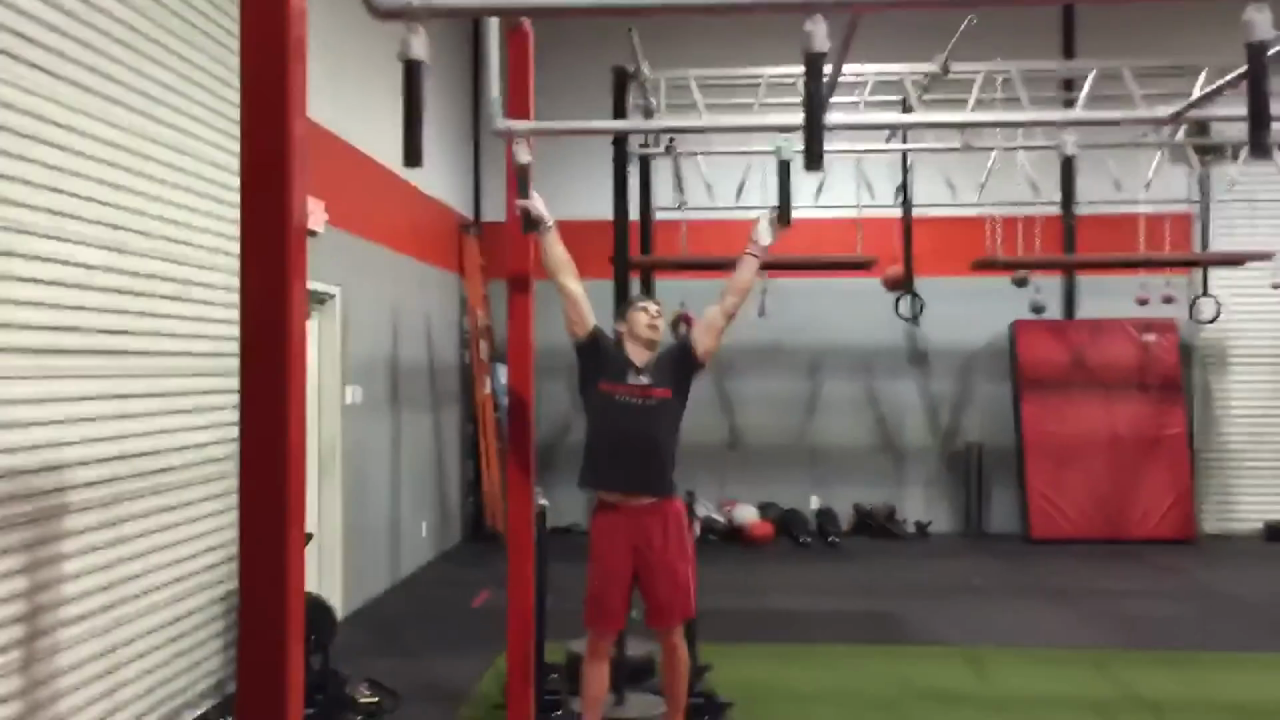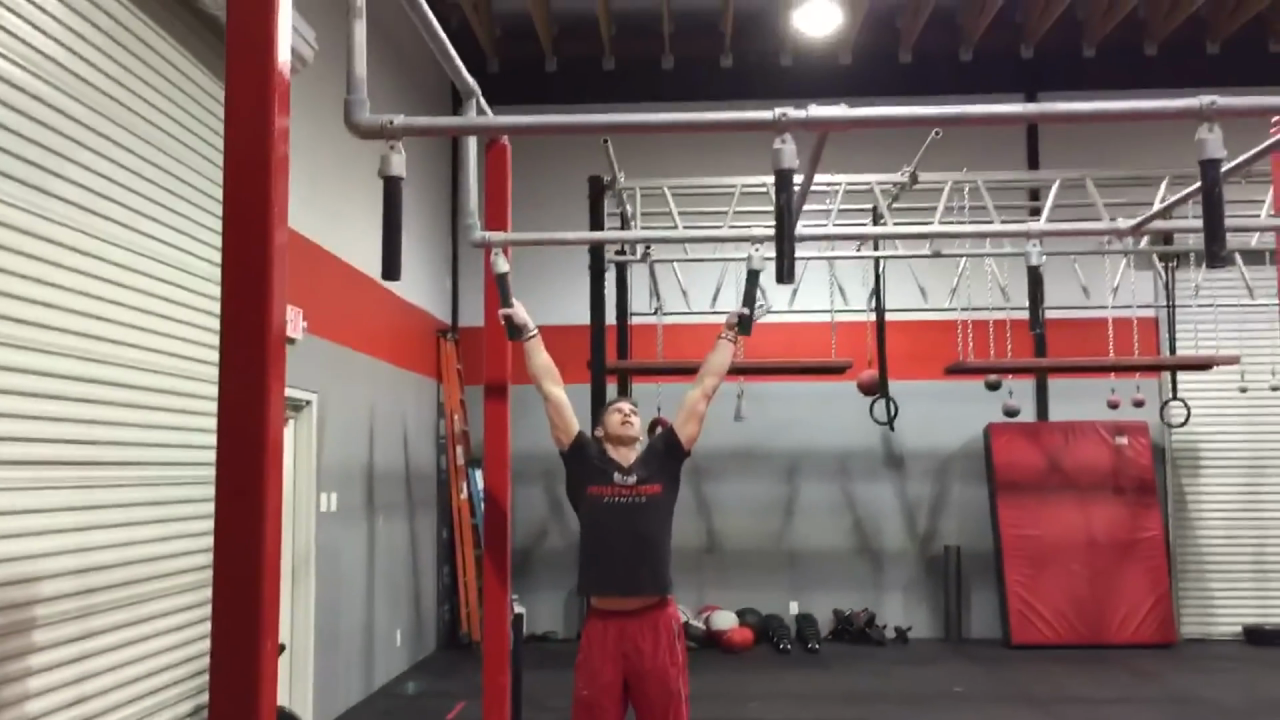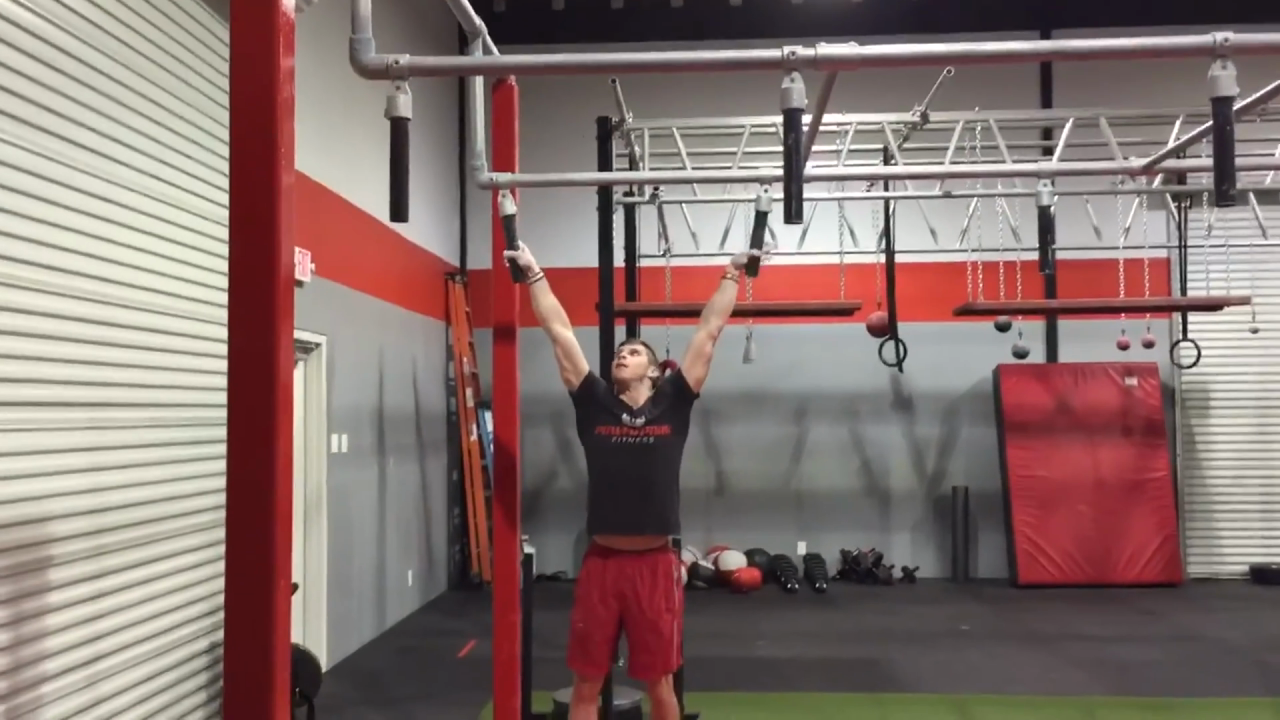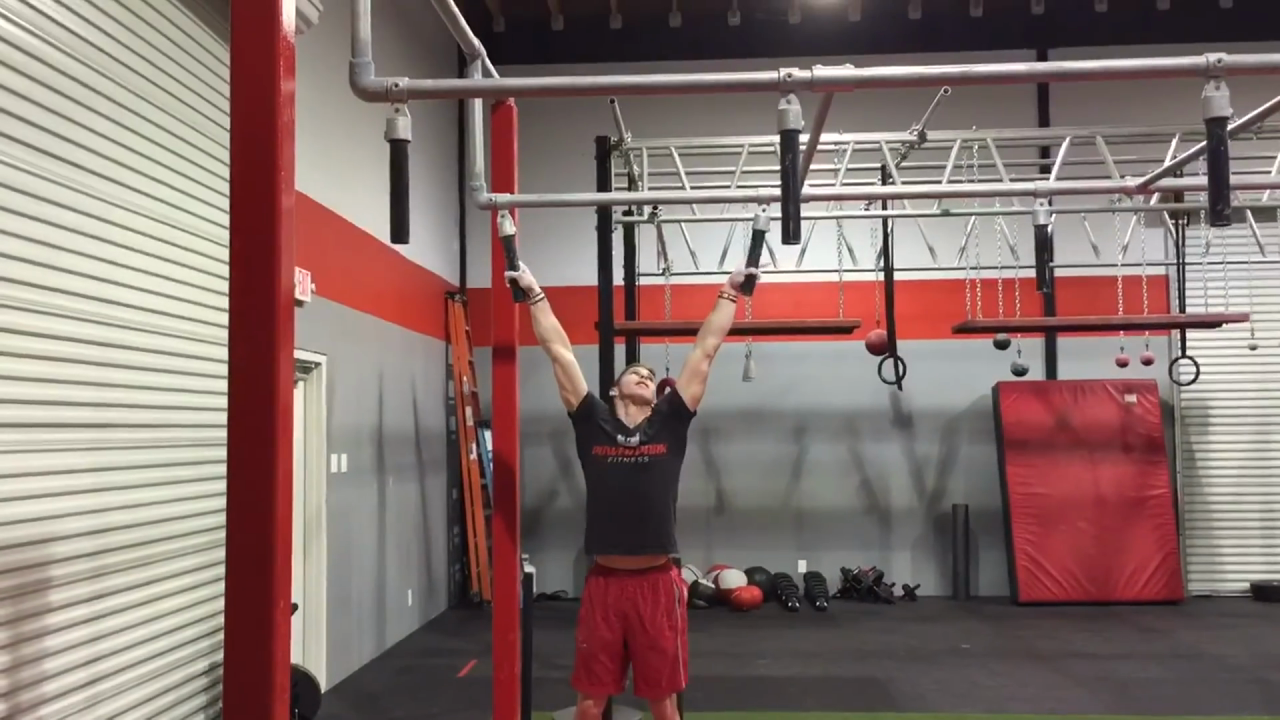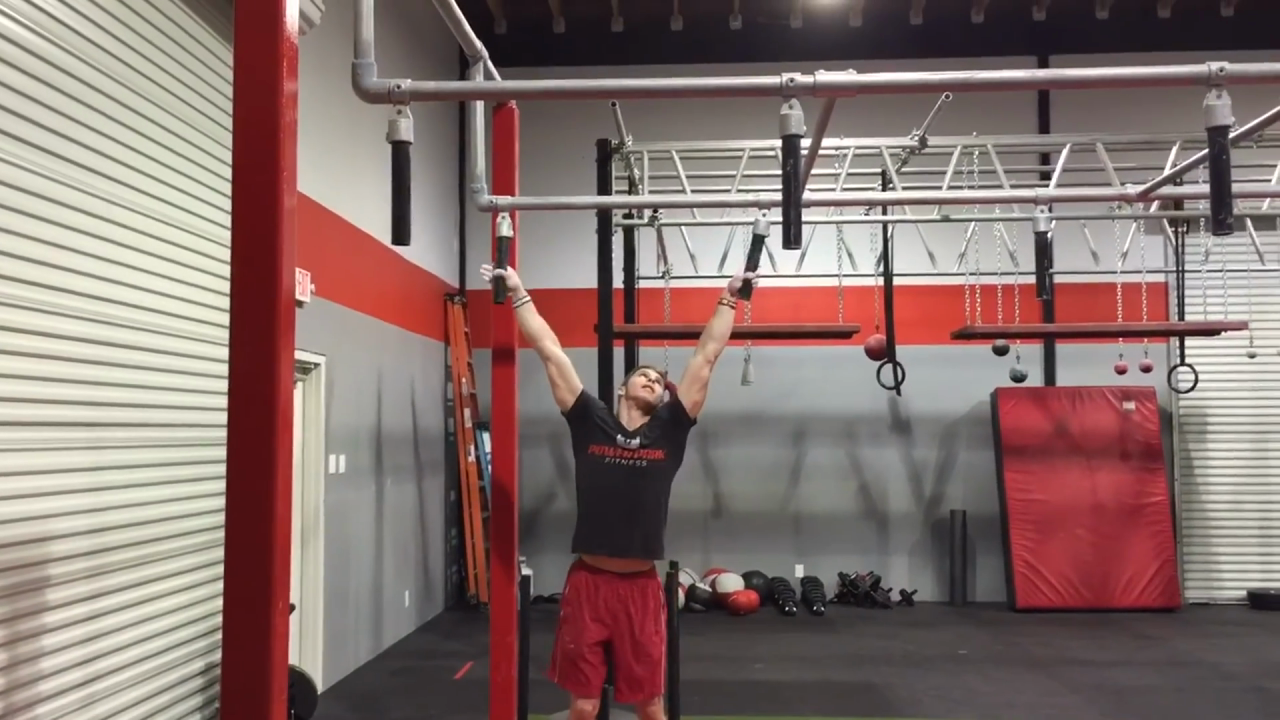
dt=0.7s
person 1, frame 1
left shoulder: (675, 365)
right shoulder: (598, 358)
left elbow: (726, 308)
right elbow: (568, 285)
left wrist: (756, 249)
right wrist: (545, 224)
left hip: (663, 516)
right hip: (611, 516)
left knee: (671, 632)
right knee: (601, 636)
person 1, frame 2
left shoulder: (663, 459)
right shoulder: (585, 463)
left elbow: (703, 390)
right elbow: (552, 391)
left wrist: (728, 333)
right wrist: (528, 329)
left hip: (655, 623)
right hip: (603, 625)
person 1, frame 3
left shoulder: (673, 404)
right shoulder: (594, 403)
left elbow: (709, 331)
right elbow: (560, 333)
left wrist: (733, 272)
right wrist: (533, 271)
left hip: (655, 563)
right hip: (602, 562)
left knee: (659, 680)
right knee: (586, 681)
person 1, frame 4
left shoulder: (670, 424)
right shoulder: (593, 423)
left elbow: (705, 349)
right elbow: (559, 352)
left wrist: (730, 292)
right wrist: (533, 292)
left hip: (657, 583)
right hip: (604, 583)
person 1, frame 5
left shoulder: (670, 429)
right shoulder: (589, 421)
left elbow: (706, 356)
right elbow: (551, 352)
left wrist: (728, 299)
right wrist: (518, 292)
left hip: (641, 587)
right hip: (588, 584)
